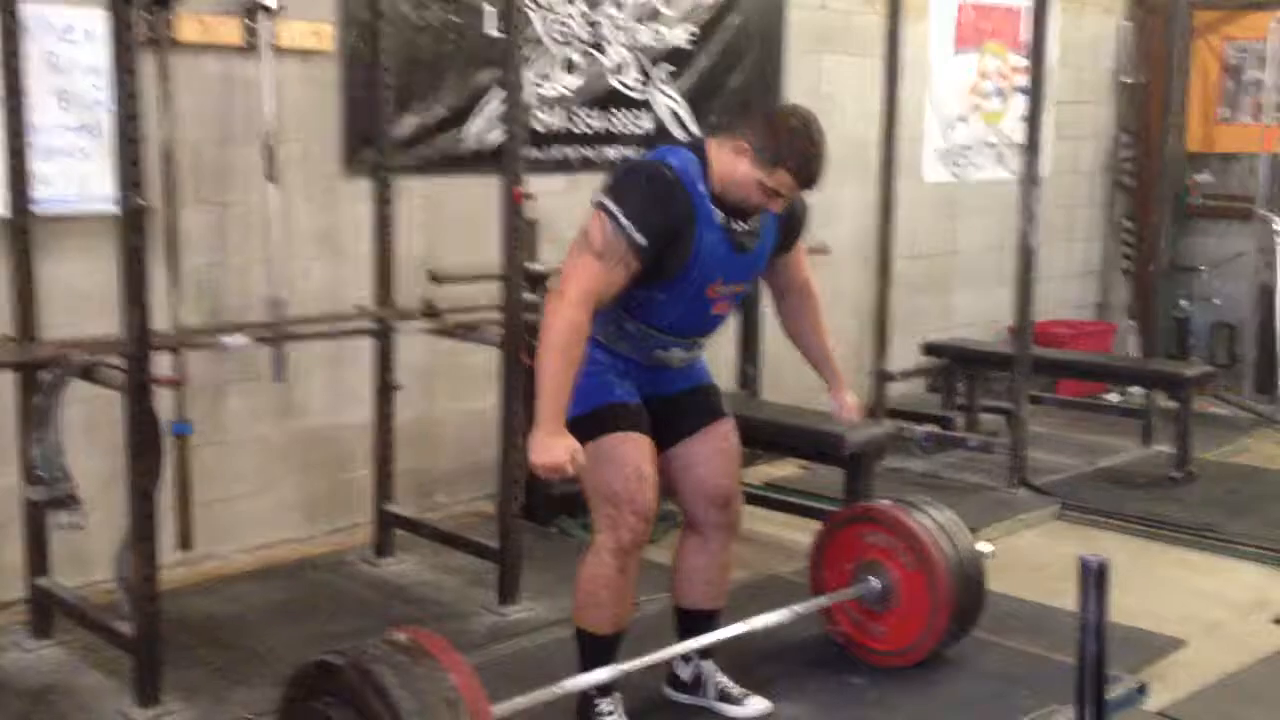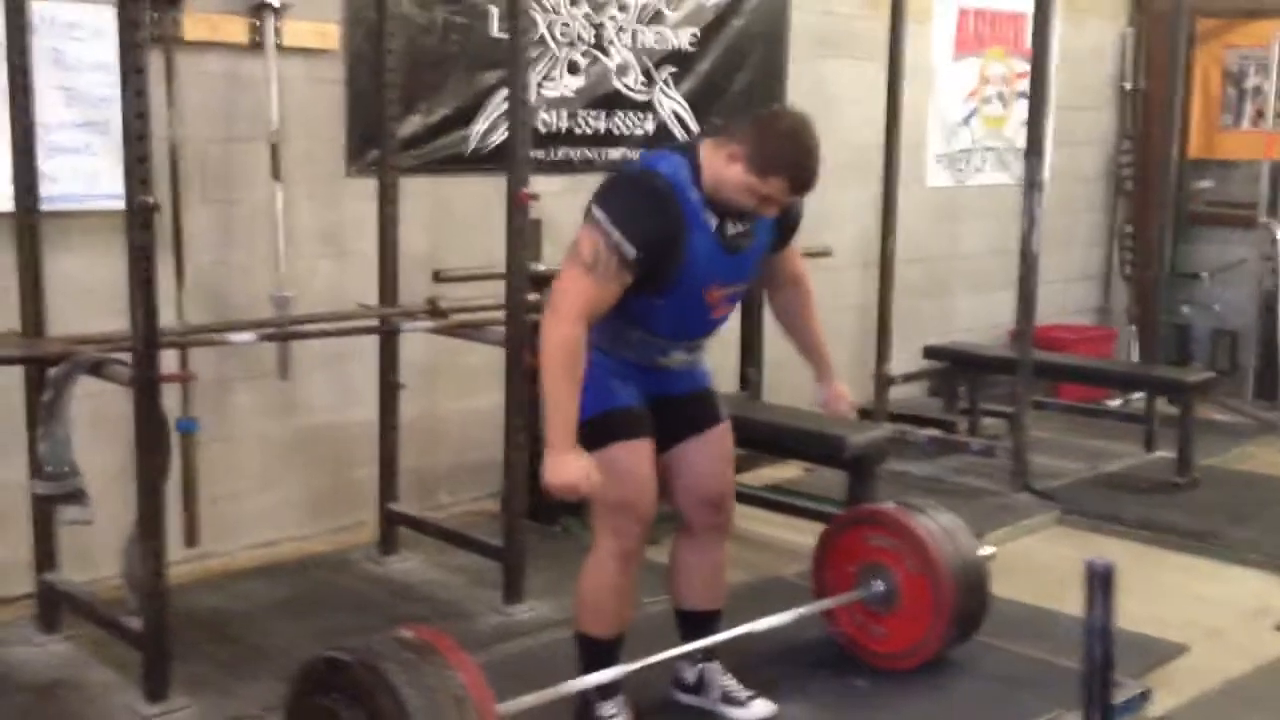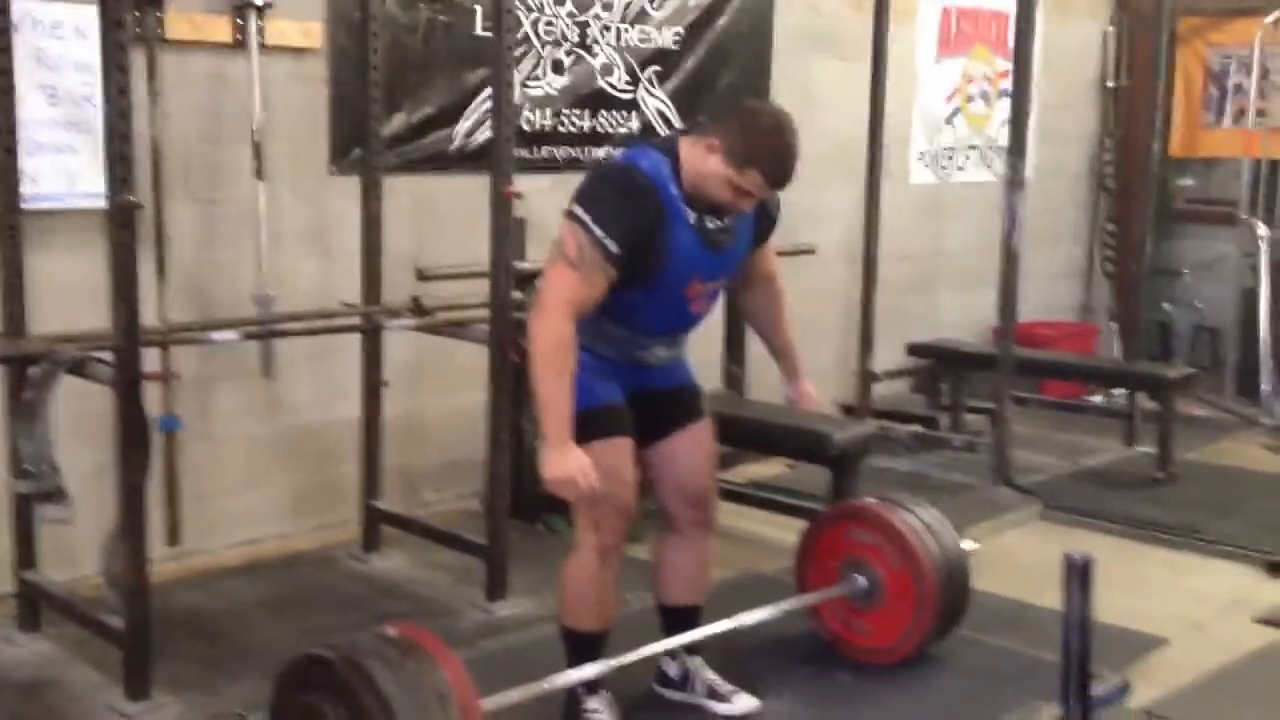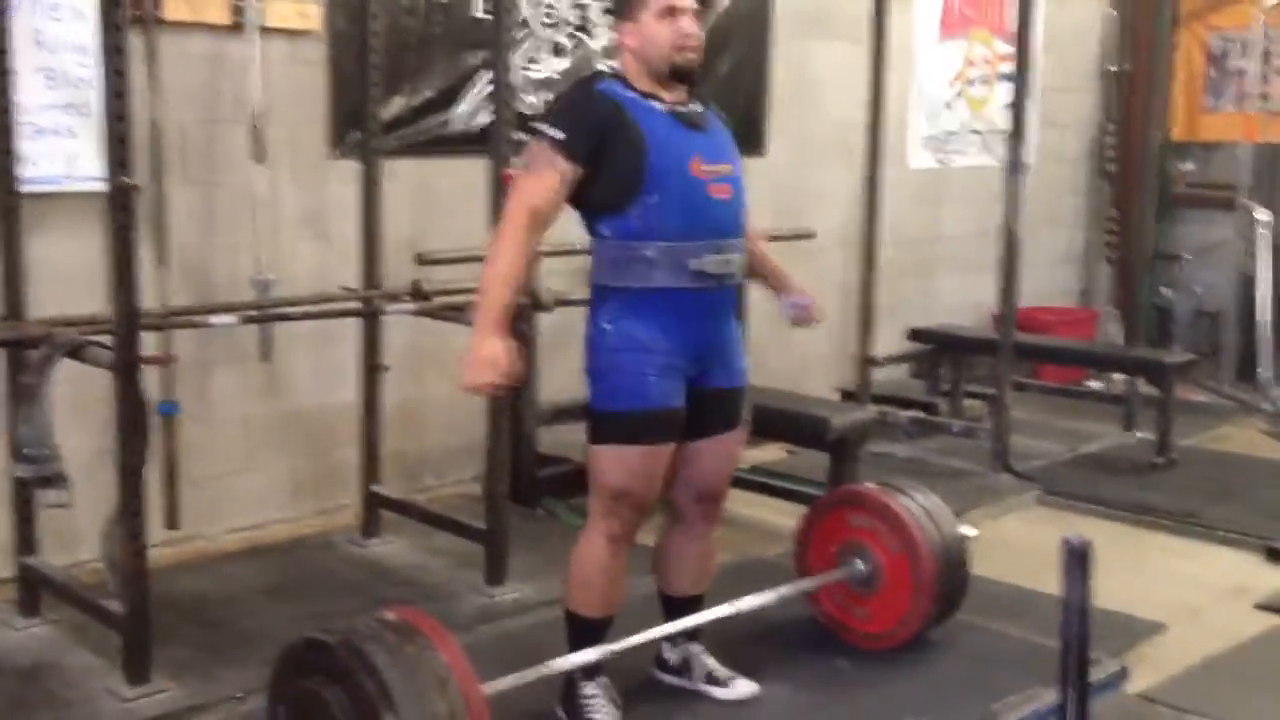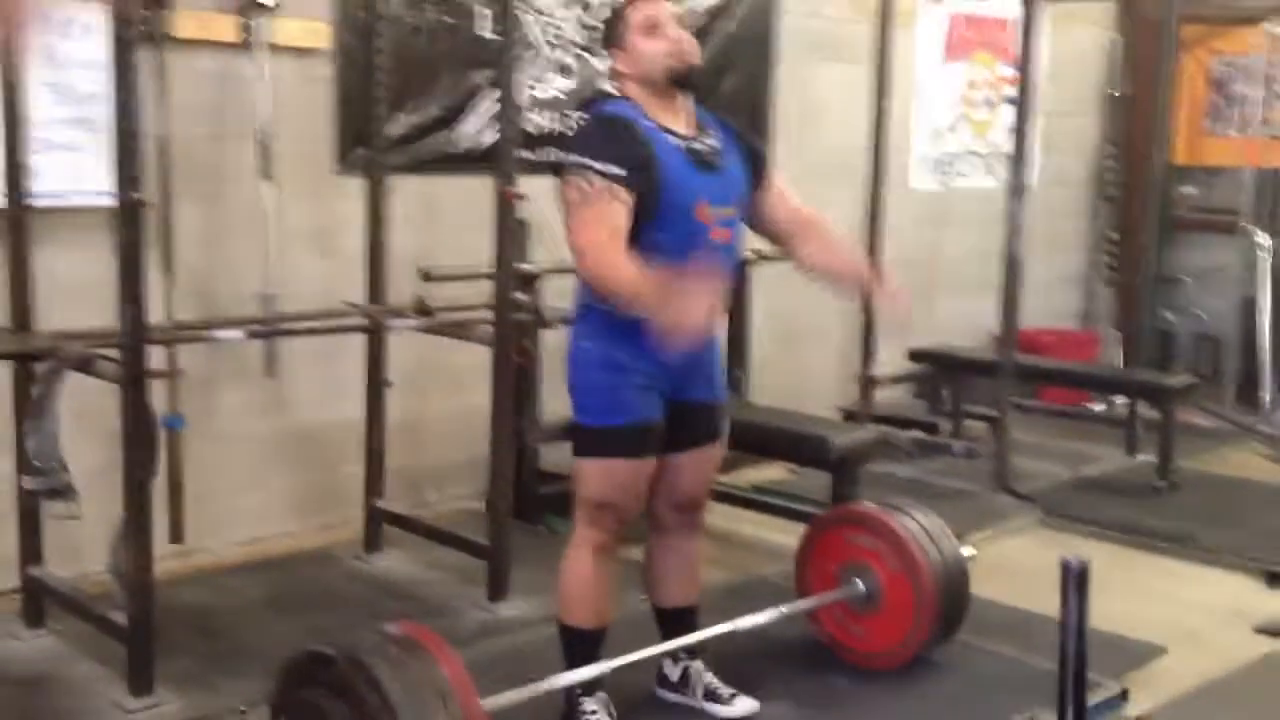
dt=1s
person 1, frame 1
left shoulder: (780, 207)
right shoulder: (656, 190)
left elbow: (795, 292)
right elbow: (571, 301)
left wrist: (836, 384)
right wrist: (548, 428)
left hip: (676, 365)
right hip: (602, 364)
left knee: (718, 513)
right knee: (627, 526)
left ankle: (692, 667)
person 1, frame 2
left shoulder: (774, 204)
right shoulder: (646, 197)
left elbow: (788, 285)
right elbow: (565, 315)
left wrist: (825, 373)
right wrist: (561, 447)
left hip: (677, 366)
right hip: (605, 367)
left knee: (710, 516)
right knee: (625, 530)
left ankle: (698, 670)
person 1, frame 3
left shoulder: (753, 203)
right shoulder: (629, 194)
left elbow: (759, 284)
right elbow: (553, 312)
left wrist: (794, 375)
right wrist: (557, 442)
left hip: (660, 361)
right hip: (587, 362)
left knee: (694, 510)
right knee: (606, 526)
left ankle: (681, 665)
person 1, frame 4
left shoulder: (706, 117)
right shoulder: (592, 110)
right elbow: (523, 217)
left wrist: (784, 285)
right wrist: (489, 329)
left hip: (719, 335)
right hip: (639, 337)
left knee: (702, 504)
right knee: (618, 515)
left ankle: (680, 650)
person 1, frame 5
left shoulder: (729, 141)
right shoulder: (607, 137)
left elbow: (797, 230)
right elbow: (596, 254)
left wrist: (864, 278)
right wrist: (663, 301)
left hip: (698, 352)
right hip: (622, 354)
left knee: (683, 514)
right knee: (603, 523)
